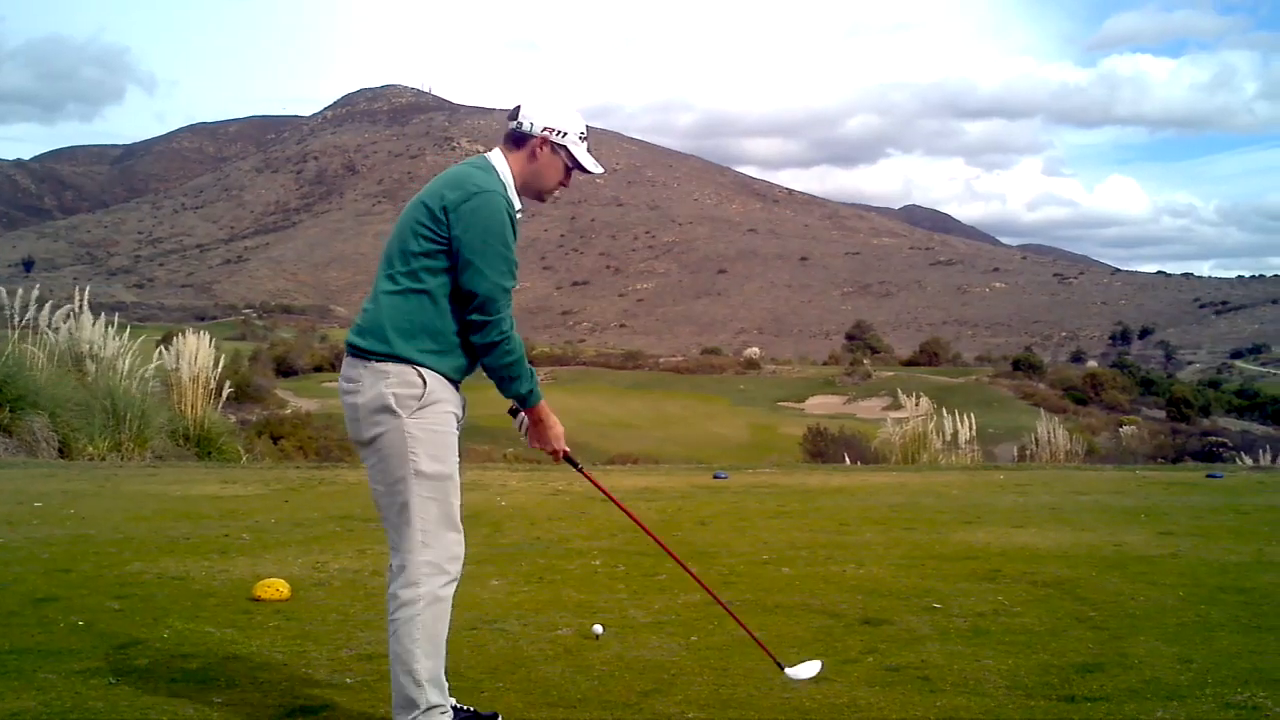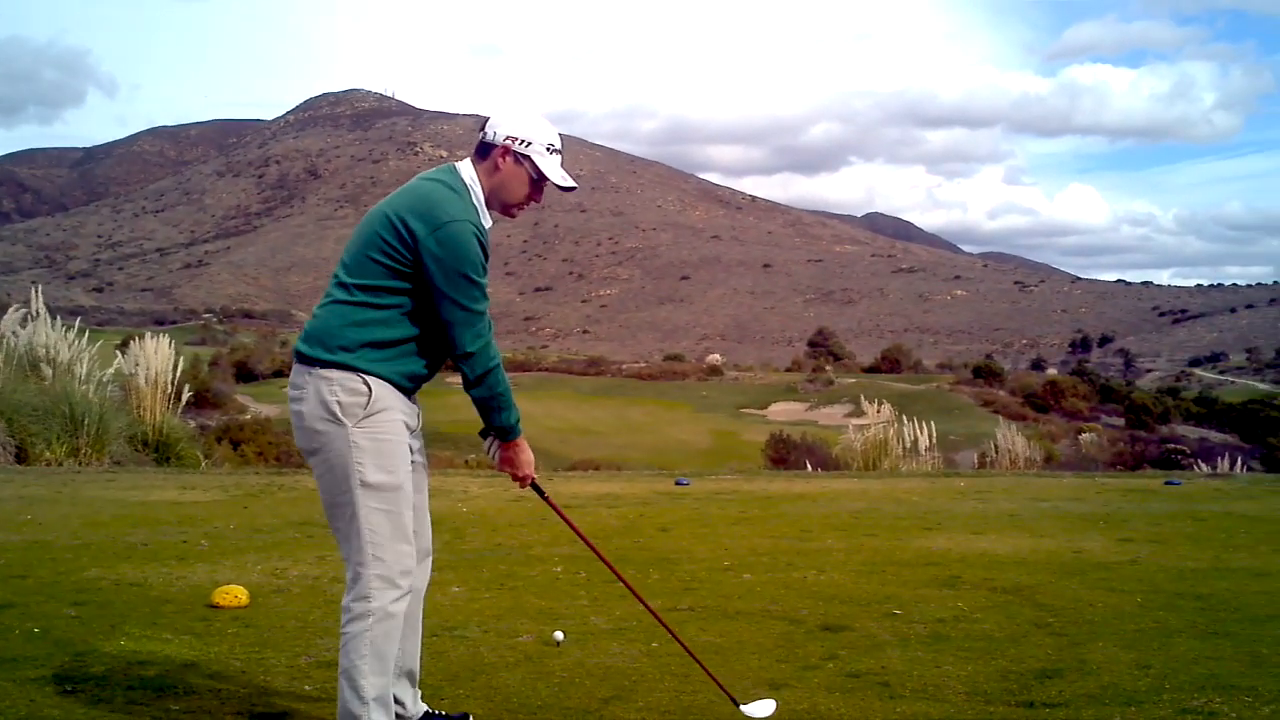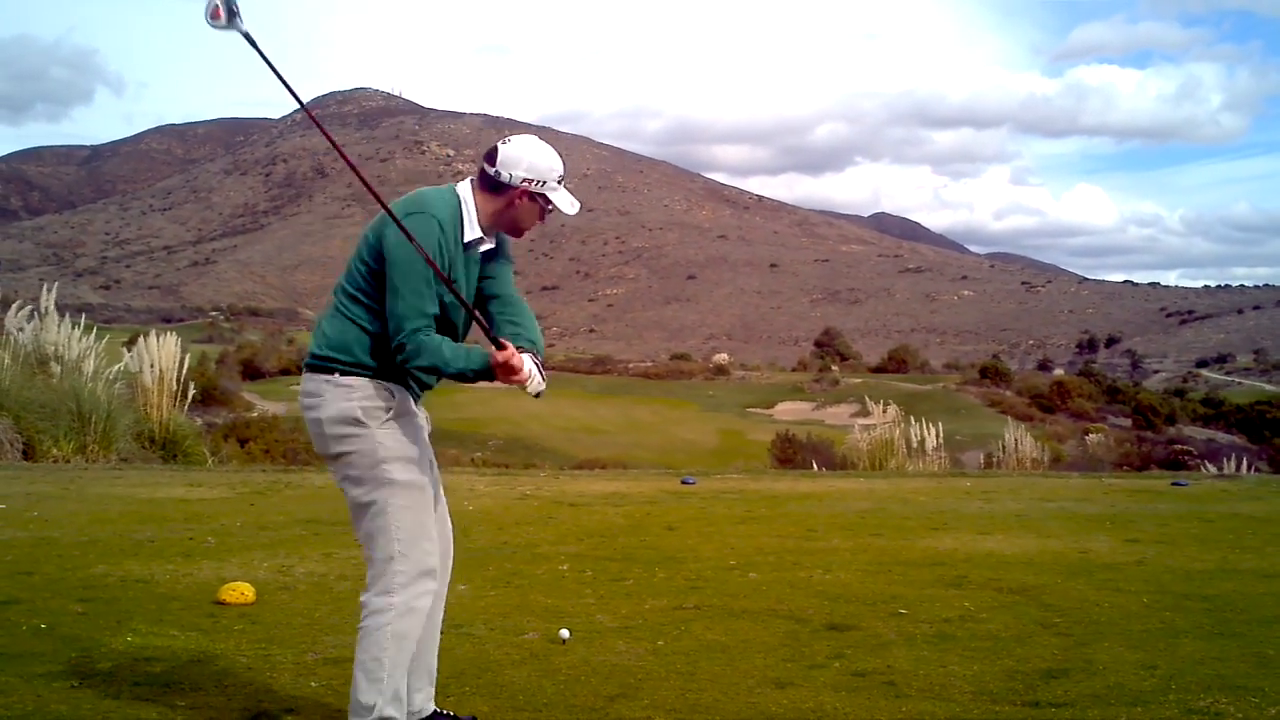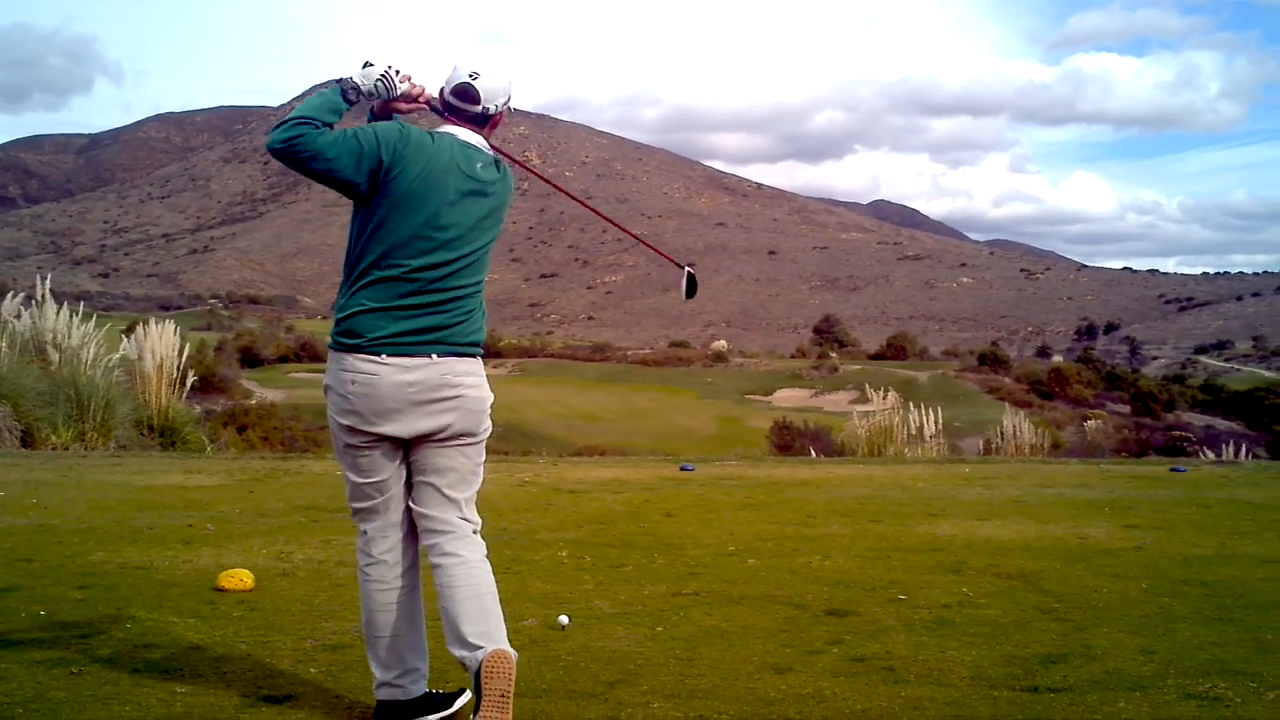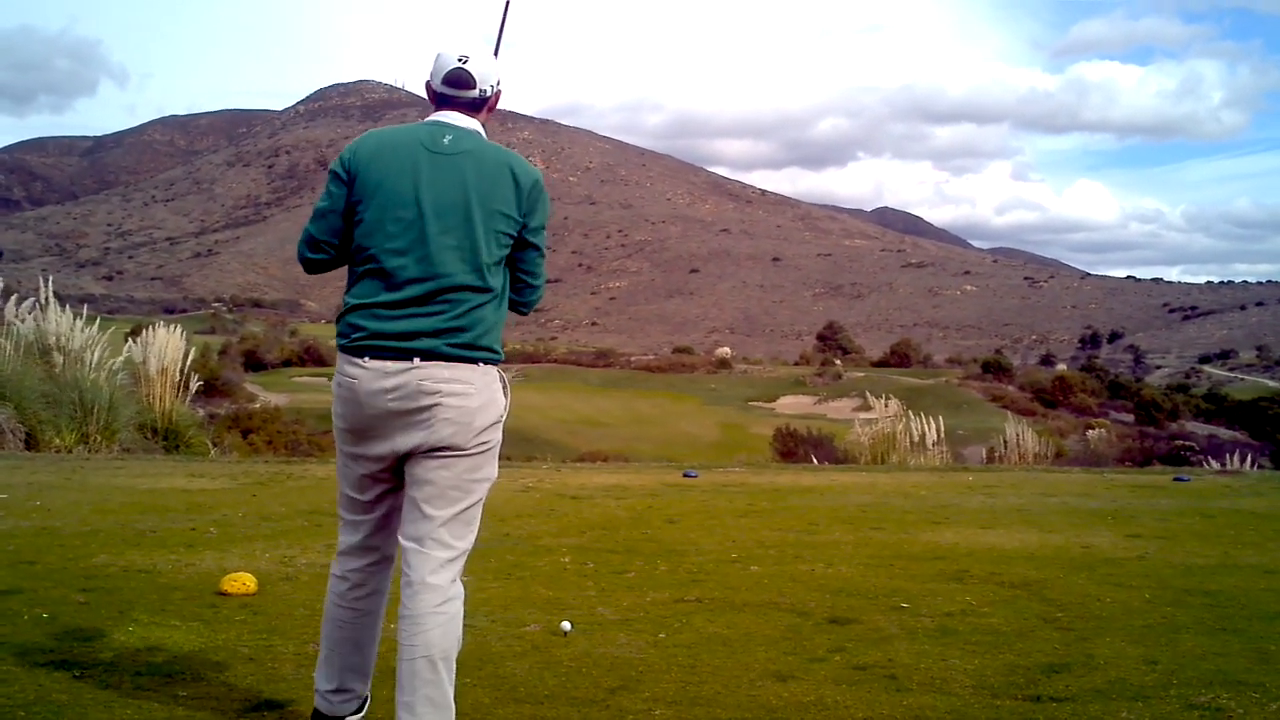
dt=1s
person 1, frame 1
left shoulder: (471, 185)
right shoulder: (484, 198)
right elbow: (488, 321)
left wrist: (522, 400)
right wrist: (536, 406)
left hip: (405, 382)
right hip: (404, 385)
left knee: (427, 553)
right knee: (429, 560)
person 1, frame 2
left shoulder: (463, 212)
right shoulder: (445, 216)
left elbow: (474, 330)
right elbow: (472, 343)
left wrist: (497, 421)
right wrist: (511, 433)
left hip: (385, 395)
right hip: (348, 392)
left knee: (409, 559)
right knee: (383, 573)
person 1, frame 3
left shoulder: (491, 243)
right shoulder: (422, 222)
left elbow: (510, 312)
right elbow: (411, 346)
left wrist: (523, 357)
right wrist: (489, 361)
left hip: (381, 399)
right hip: (360, 396)
left knee: (425, 559)
right knee: (408, 569)
person 1, frame 4
left shoulder: (399, 146)
right shoulder: (499, 181)
left elbow: (286, 142)
left wrist: (358, 86)
right wrist: (394, 116)
left hip: (365, 373)
right hip: (452, 378)
left knee: (382, 538)
right knee: (453, 531)
right ankle: (487, 655)
person 1, frame 5
left shoulder: (365, 152)
right shoulder: (520, 176)
left elbow: (313, 257)
right elbow: (524, 295)
left hip: (365, 375)
right hip: (460, 385)
left knee: (360, 549)
right knee: (434, 564)
